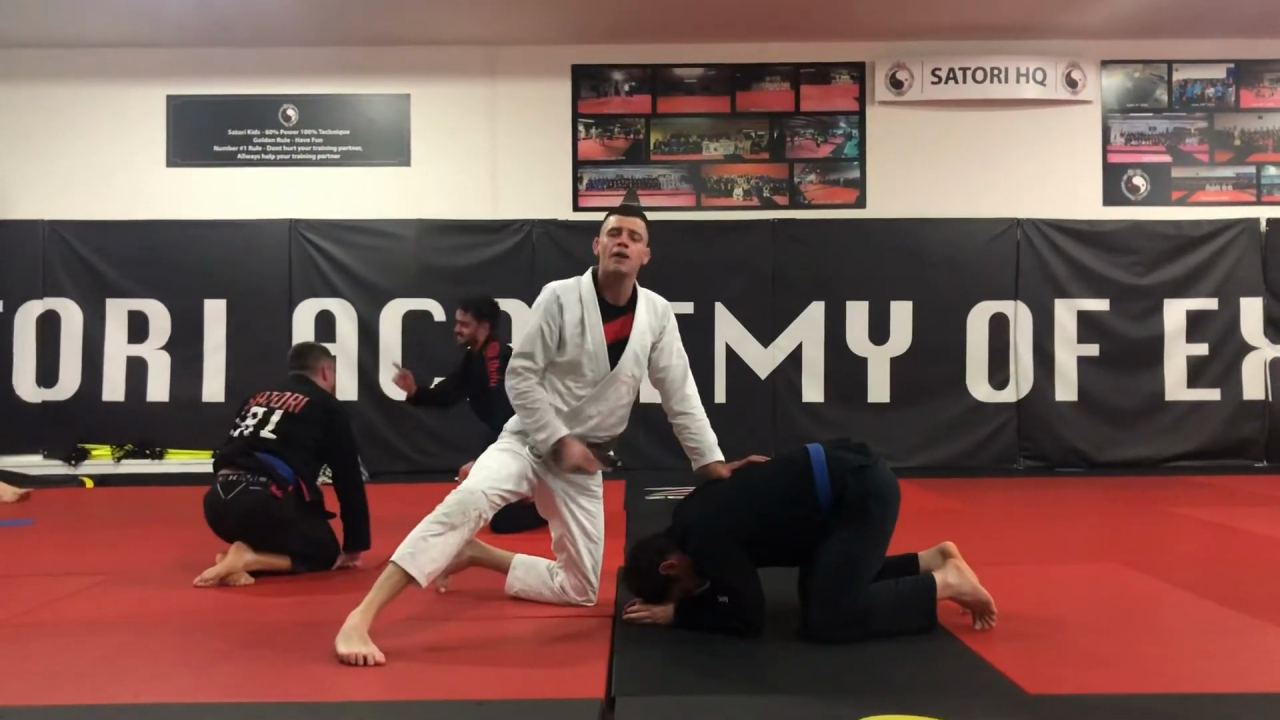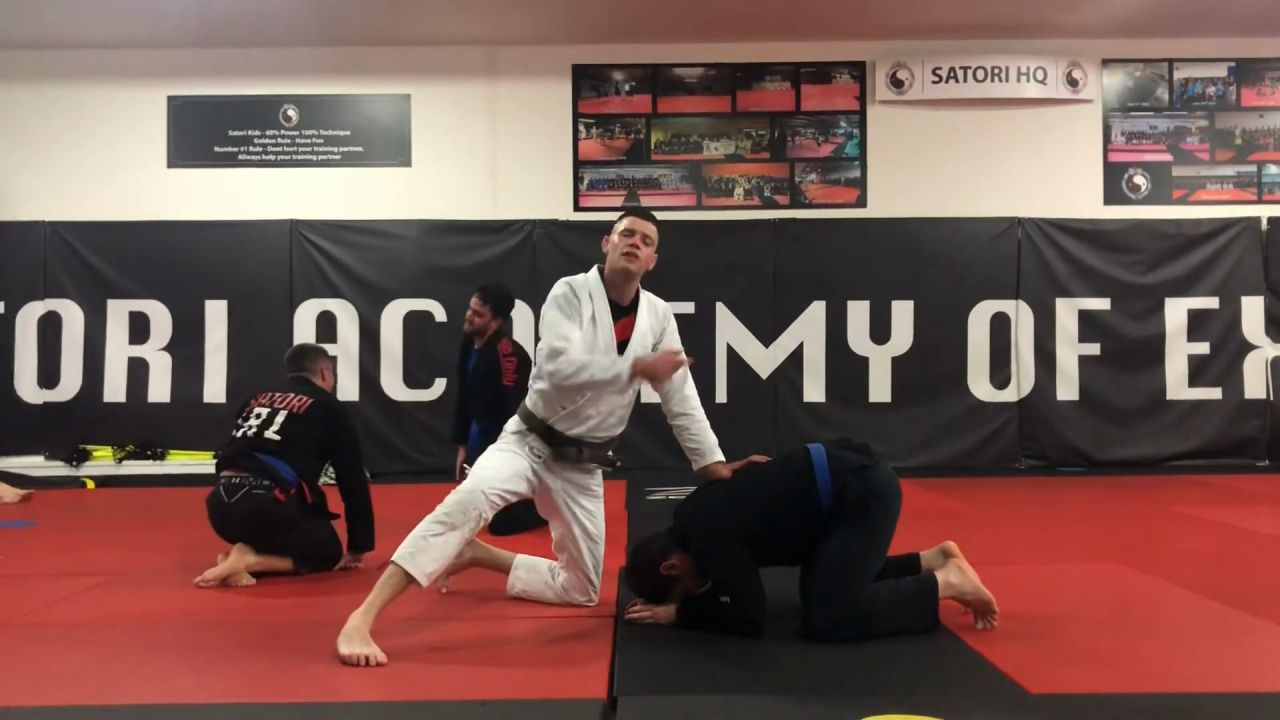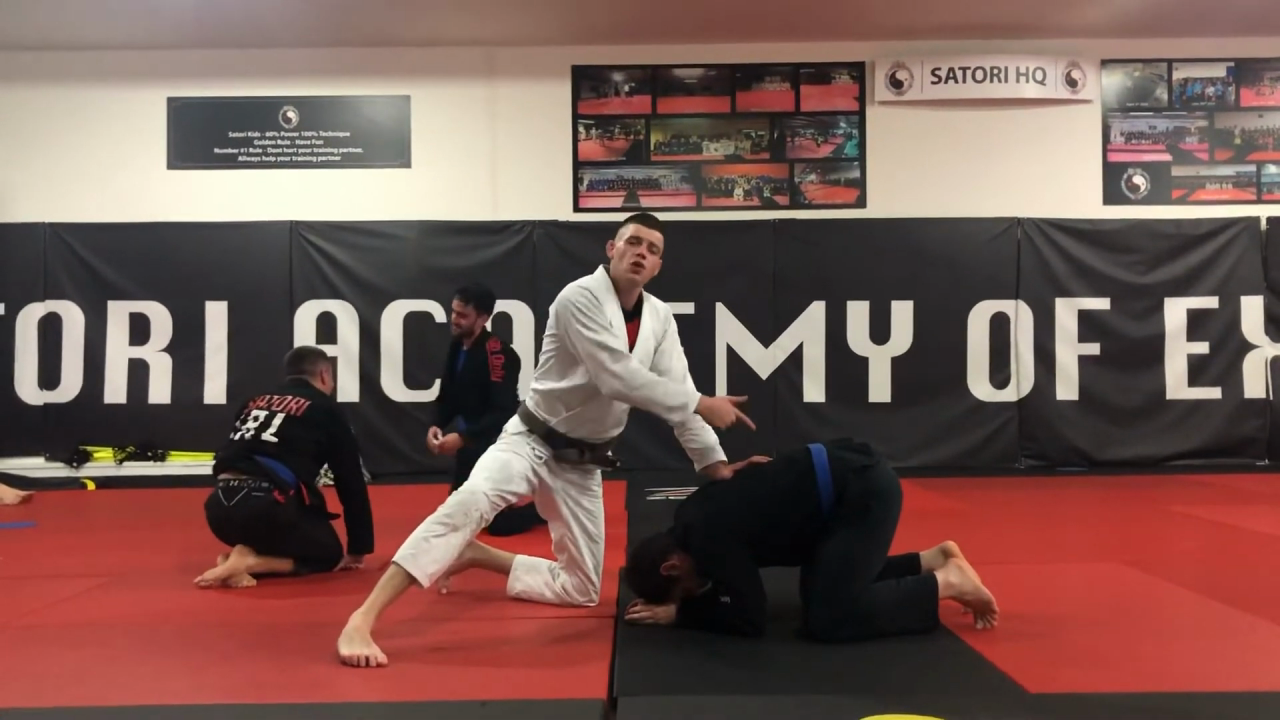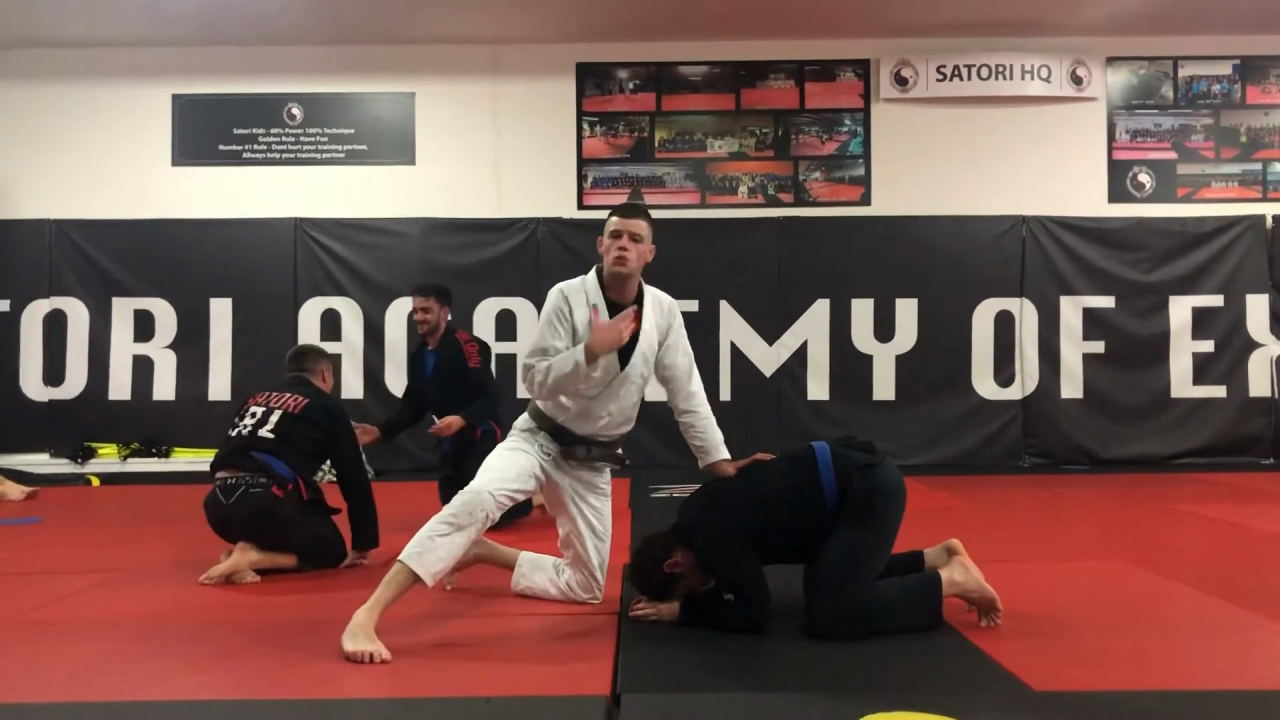
dt=0.5s
person 1, frame 1
left shoulder: (657, 313)
right shoulder: (560, 297)
left elbow: (681, 395)
right elbow: (520, 377)
left wrist: (714, 464)
right wrist: (559, 441)
left hip: (584, 463)
right hip: (531, 442)
left knee: (580, 590)
right knee: (467, 502)
left ankle: (472, 554)
right ankle: (360, 619)
person 1, frame 2
left shoulder: (658, 315)
right shoulder: (571, 292)
left elbow: (680, 396)
right elbow: (557, 366)
left wrist: (715, 465)
right wrist: (635, 367)
left hip: (583, 463)
right hip: (532, 440)
left knee: (582, 590)
right knee: (469, 500)
left ankle: (474, 554)
right ankle: (362, 619)
person 1, frame 3
left shoulder: (659, 317)
right shoulder: (580, 298)
left elbow: (675, 389)
right elbow: (620, 378)
left wrist: (718, 465)
right wrist: (701, 404)
left hip: (582, 462)
right hip: (532, 441)
left knee: (582, 589)
right knee: (470, 503)
left ankle: (473, 555)
right ankle: (363, 620)
person 1, frame 4
left shoulder: (663, 310)
right shoulder: (568, 297)
left elbow: (687, 393)
right elbow: (535, 378)
left wrist: (721, 462)
right wrist: (592, 352)
left hip: (592, 461)
right hip: (540, 439)
left knee: (587, 587)
right knee: (476, 502)
left ankle: (480, 553)
right ankle: (367, 616)
person 2, frame 1
left shoulder: (705, 537)
right shoulder: (691, 520)
left elbow: (748, 617)
right elbow: (733, 588)
left wrist: (674, 611)
right wrist: (669, 599)
left hip: (862, 491)
right hip: (849, 478)
left knee: (825, 619)
right knee: (819, 589)
left ankle: (944, 583)
right ankle: (934, 559)
person 2, frame 2
left shoulder: (706, 537)
right shoulder: (692, 519)
left elbow: (750, 617)
right elbow: (734, 587)
left wrist: (676, 611)
left hip: (864, 490)
right hip: (849, 477)
left knee: (826, 619)
right knee: (820, 589)
left ankle: (946, 582)
right ankle: (934, 559)
person 2, frame 3
left shoulder: (708, 538)
right shoulder: (692, 520)
left elbow: (750, 618)
right elbow: (732, 587)
left wrist: (677, 612)
right wrist: (665, 599)
left hip: (865, 490)
right hip: (851, 479)
left knee: (826, 619)
right knee: (821, 589)
left ankle: (946, 582)
right ankle: (935, 559)
person 2, frame 4
left shoulder: (711, 535)
right shoulder: (696, 516)
left elbow: (753, 614)
right elbow: (739, 584)
left wrist: (680, 608)
right wrist: (682, 597)
left hip: (868, 489)
right hip: (854, 476)
left knee: (829, 616)
right knee: (824, 585)
left ankle: (950, 580)
right ankle: (939, 556)
person 3, frame 1
left shoulder: (497, 358)
right shoulder: (473, 358)
left elbow: (504, 415)
right elbow: (446, 394)
right wrist: (414, 391)
left knee: (502, 520)
person 3, frame 2
left shoulder: (509, 355)
right shoulder: (468, 345)
left elbow: (514, 414)
right wrist: (461, 445)
right hip: (481, 437)
left knee: (501, 522)
person 3, frame 3
left shoulder: (497, 353)
right shoulder: (456, 348)
left elbow: (504, 412)
right elbow: (447, 397)
left wrist: (462, 438)
right wrist: (437, 425)
left hip: (495, 443)
right hip: (471, 442)
left knee: (499, 523)
person 3, frame 4
left shoulder: (466, 345)
right shoulder: (419, 355)
left elbow: (490, 397)
right elbow: (412, 406)
left wrist: (462, 419)
right wrist: (381, 431)
left hip: (479, 437)
right hip: (451, 441)
left ankle: (534, 497)
person 4, frame 1
left shoulder: (257, 399)
right shoulder: (327, 407)
right elbow: (348, 478)
right wrist: (354, 546)
left hip: (219, 502)
right hip: (263, 502)
right knee: (325, 553)
left ankle: (242, 553)
right ankle: (246, 559)
person 4, frame 2
left shoulder: (257, 400)
right shoulder: (330, 408)
right elbow: (353, 480)
right wrist: (358, 547)
left hip: (222, 502)
right hip: (268, 503)
left knee: (294, 542)
right knee: (328, 554)
left ankle: (244, 555)
right ankle: (247, 561)
person 4, frame 3
left shoulder: (255, 403)
right shoulder: (327, 410)
right elbow: (351, 482)
right wrist: (358, 548)
left hip: (221, 506)
right hip: (266, 505)
right knee: (329, 555)
left ankle: (245, 554)
right ankle: (249, 562)
person 4, frame 4
left shoulder: (256, 400)
right shoulder: (327, 407)
right elbow: (354, 478)
right wrist: (363, 544)
left hip: (221, 504)
right hip: (266, 501)
left knee: (291, 538)
right knee: (332, 551)
left ankle: (244, 553)
right ankle: (252, 558)
